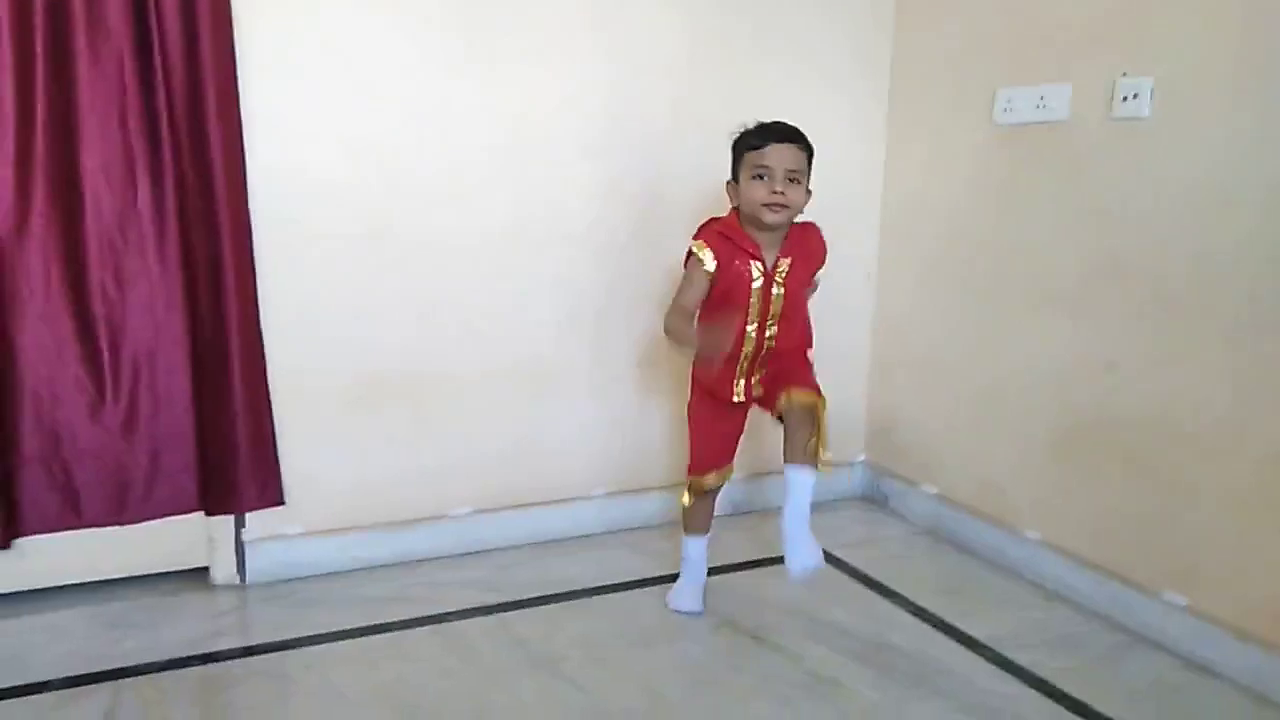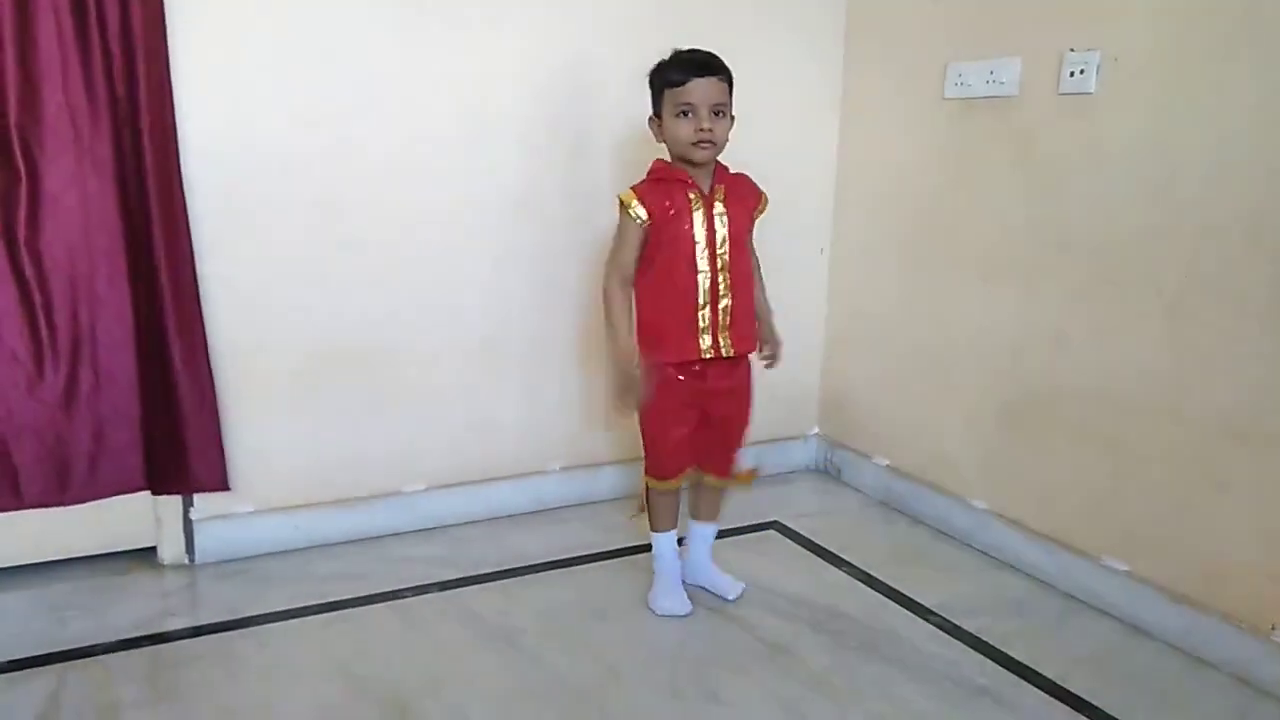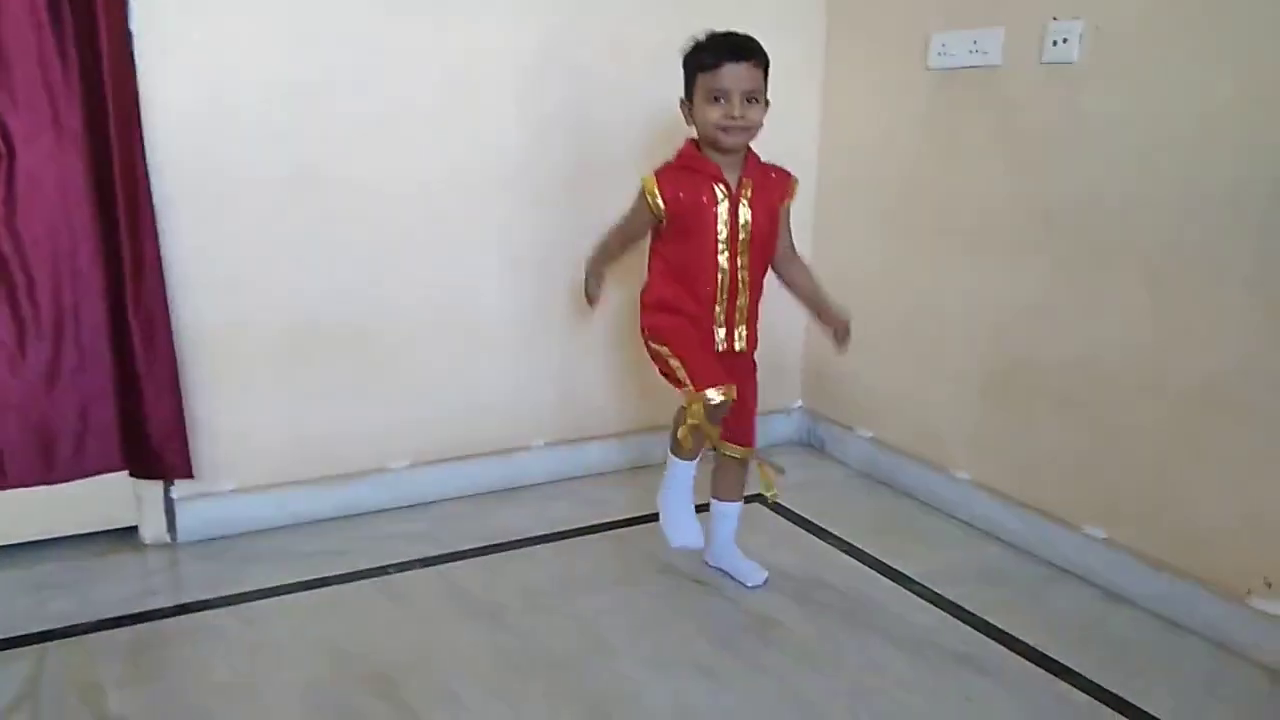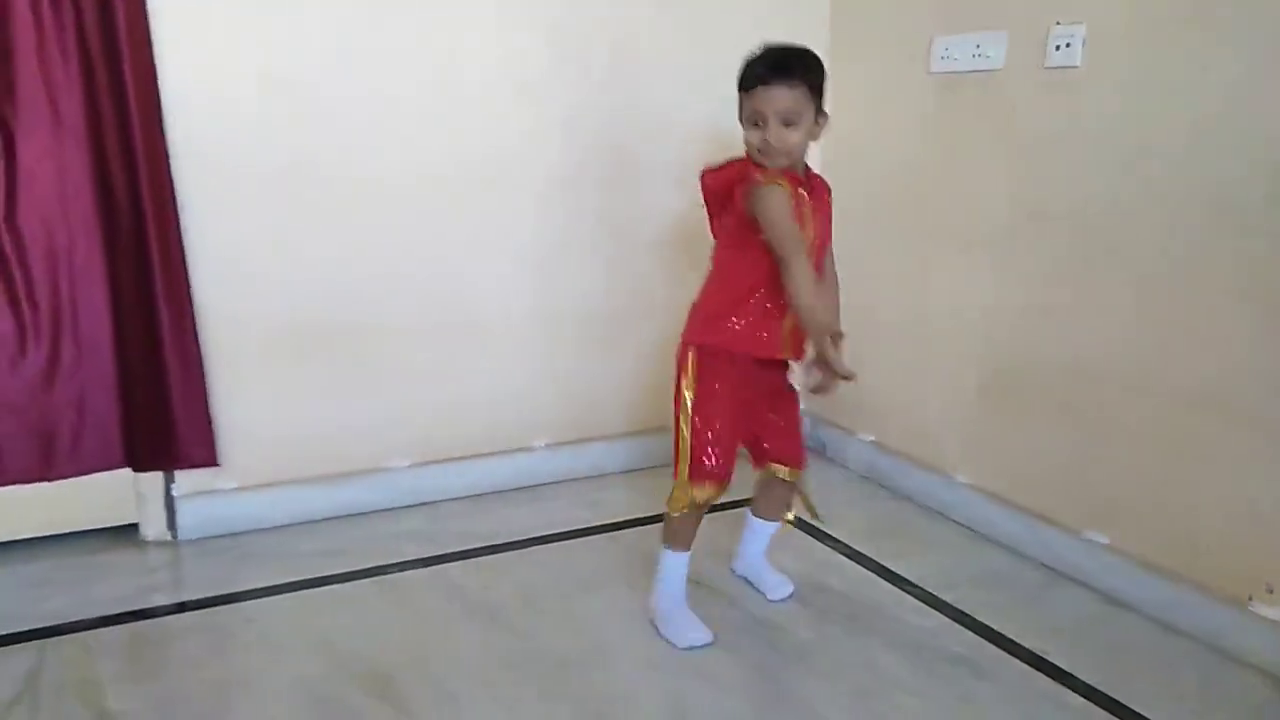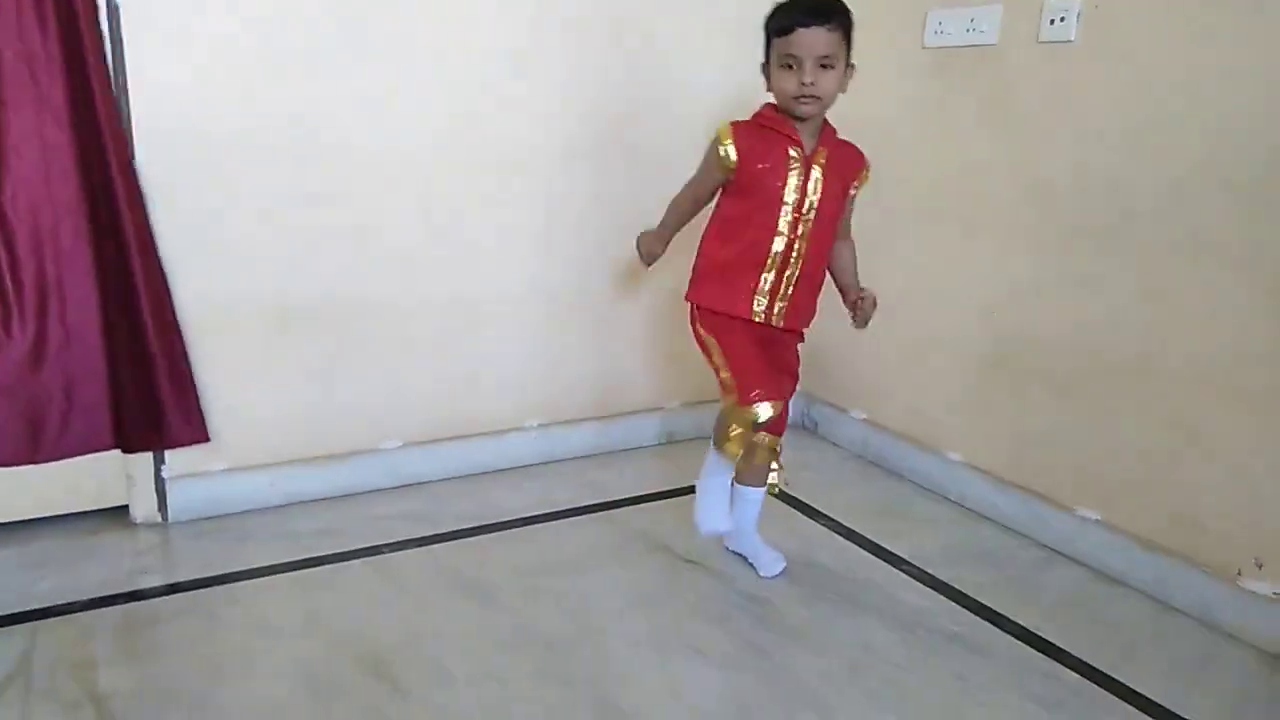
dt=1s
person 1, frame 1
left shoulder: (811, 245)
right shoulder: (711, 247)
right elbow: (677, 319)
right wrist: (704, 340)
left hip: (784, 367)
right hip: (719, 380)
left knee: (805, 408)
right knee: (705, 477)
left ankle: (795, 521)
right ankle: (692, 572)
person 1, frame 2
left shoulder: (744, 194)
right shoulder: (644, 201)
right elbow: (616, 281)
left wrist: (765, 324)
right wrist: (626, 359)
left hip: (731, 356)
right hip: (667, 362)
left knee: (719, 467)
right knee: (666, 469)
left ankle: (700, 560)
right ankle: (666, 570)
person 1, frame 3
left shoulder: (774, 185)
right shoulder: (669, 184)
left elbow: (784, 255)
right elbow: (627, 233)
left wrist: (823, 308)
right wrist: (595, 267)
left hip: (738, 336)
right hip: (675, 324)
left knee: (738, 440)
right knee: (714, 398)
left ankle: (723, 544)
right ankle: (677, 482)
person 1, frame 4
left shoulder: (816, 192)
right shoulder: (757, 185)
left elbow: (823, 271)
right elbow: (792, 259)
left wrist: (826, 340)
right wrist: (821, 338)
left hip: (770, 355)
right hip: (720, 350)
left knee: (786, 462)
right knee: (704, 470)
left ankle: (752, 557)
right ankle: (668, 592)
person 1, frame 5
left shoulder: (848, 163)
right shoulder: (742, 142)
right elbow: (693, 196)
left wrist: (853, 291)
right wrist: (658, 238)
left hip: (783, 320)
right hip: (722, 307)
left knee: (770, 429)
right knee: (755, 405)
left ankle: (742, 530)
right ankle: (717, 467)
